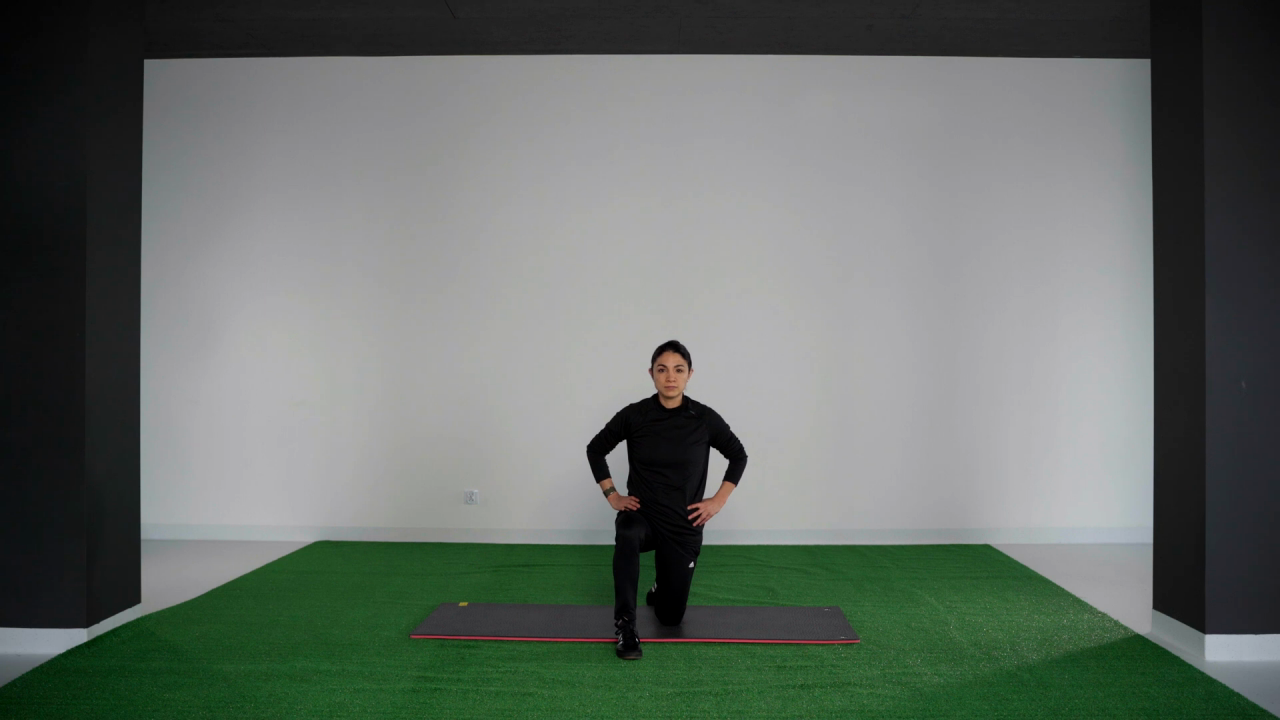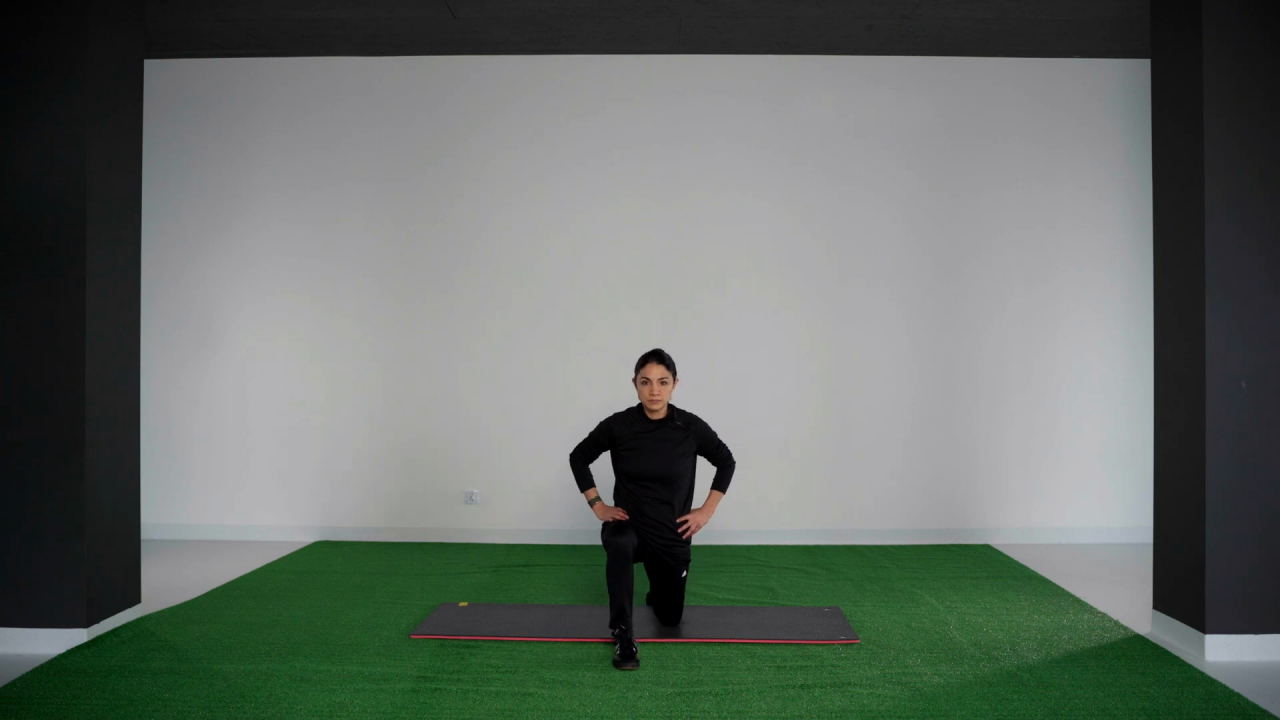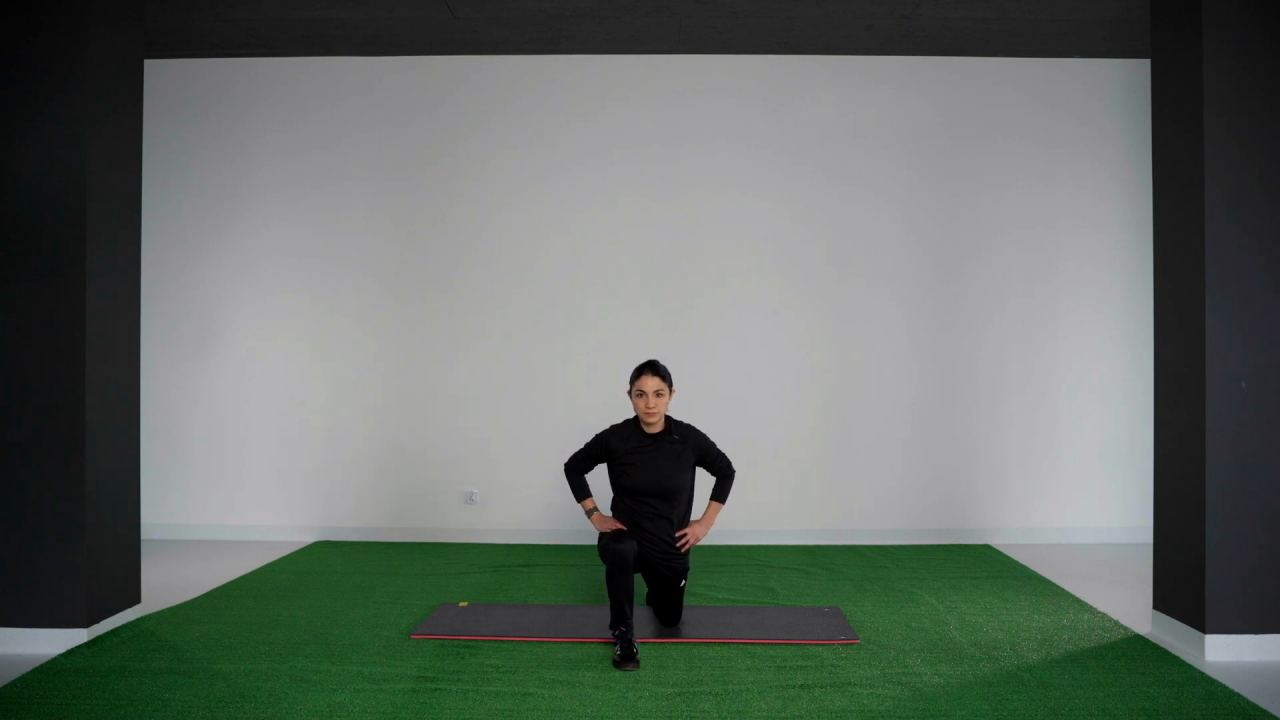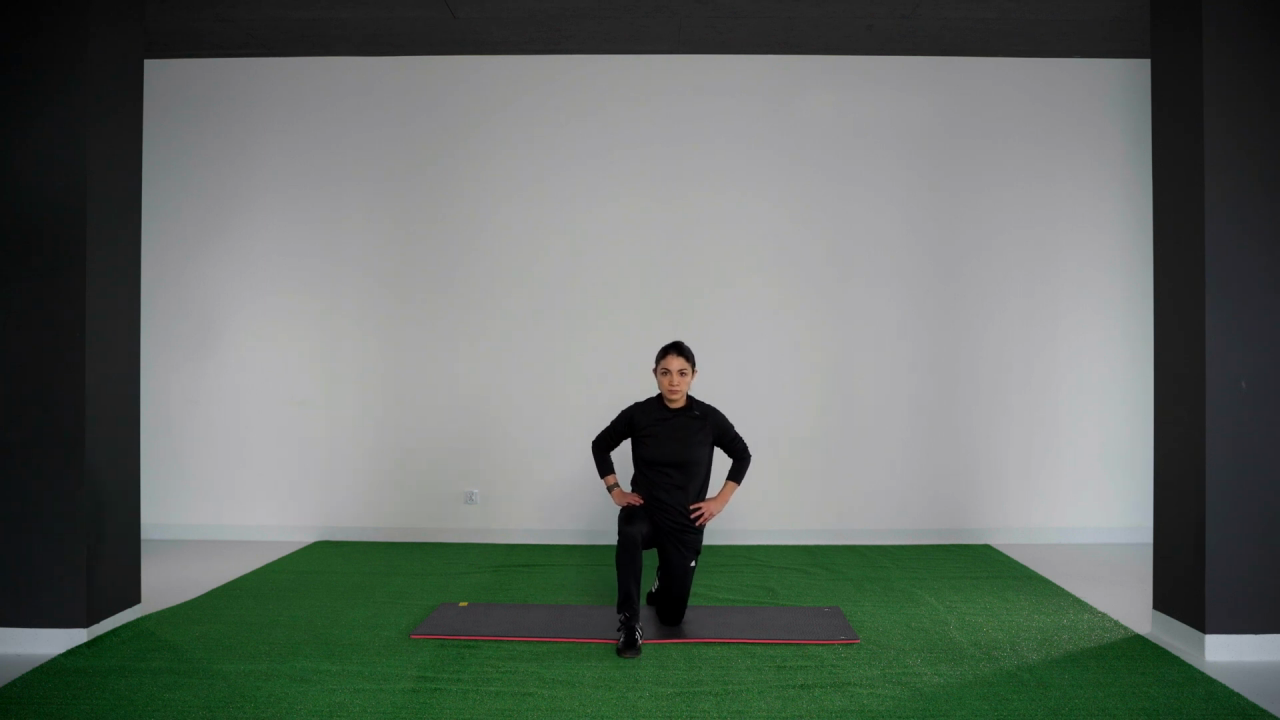
dt=1s
person 1, frame 1
left shoulder: (705, 418)
right shoulder: (634, 415)
left elbow: (738, 455)
right elbow: (596, 449)
left wrist: (719, 500)
right wrist: (611, 495)
left hip: (684, 524)
right hip: (640, 513)
left knee: (671, 615)
right knee: (628, 535)
left ankle: (660, 588)
right ankle: (625, 625)
person 1, frame 2
left shoulder: (691, 427)
right shoulder: (617, 425)
left elbow: (726, 462)
right elbow: (579, 457)
left wrist: (707, 510)
right wrist: (597, 505)
left hip: (672, 533)
right hip: (627, 525)
left knee: (670, 617)
right knee: (620, 543)
left ankle: (657, 591)
right ankle: (622, 634)
person 1, frame 3
left shoulder: (690, 439)
right shoulder: (614, 438)
left elbow: (726, 471)
right elbow: (573, 468)
left wrist: (706, 522)
right wrist: (595, 516)
left hip: (671, 544)
right hip: (625, 537)
left knee: (670, 619)
right knee: (621, 551)
left ankle: (656, 591)
right ankle: (623, 635)
person 1, frame 4
left shoulder: (709, 418)
right shoulder: (638, 413)
left elbow: (742, 455)
right elbow: (600, 445)
left wrist: (721, 499)
right wrist: (615, 491)
left hip: (685, 522)
right hip: (644, 511)
left knee: (671, 616)
right knee: (629, 532)
left ankle: (663, 584)
right ankle: (629, 623)
